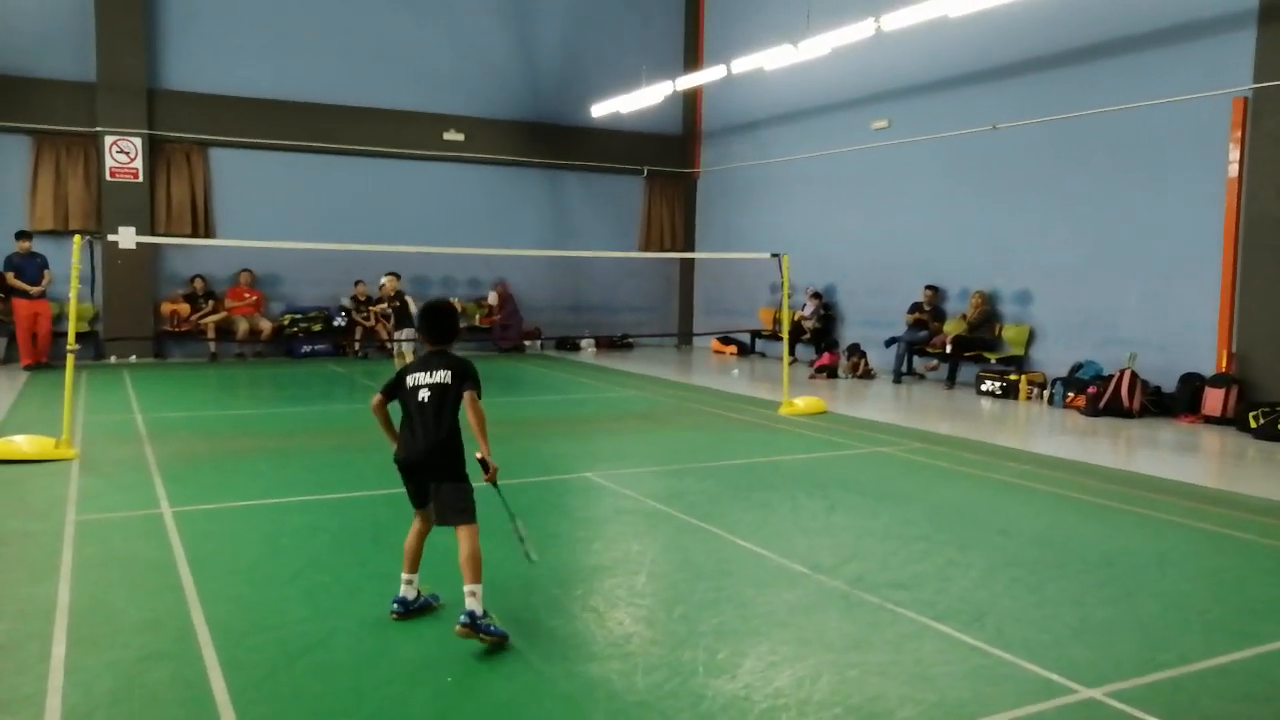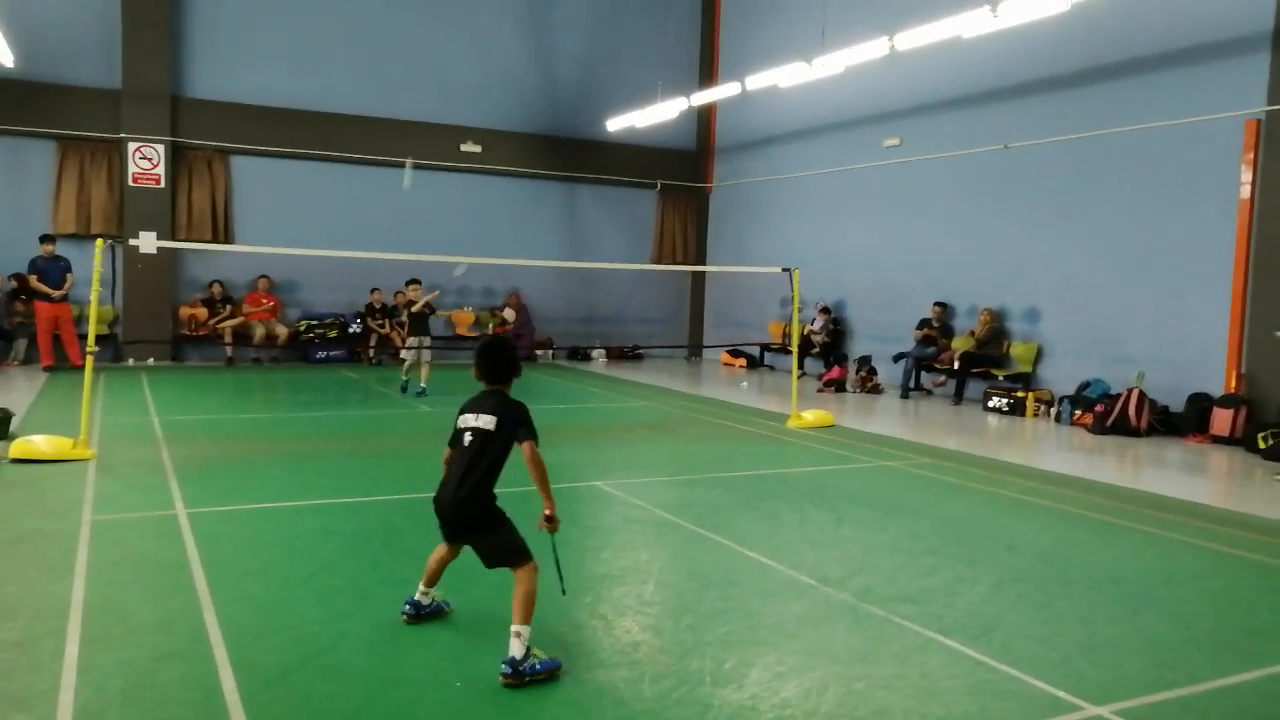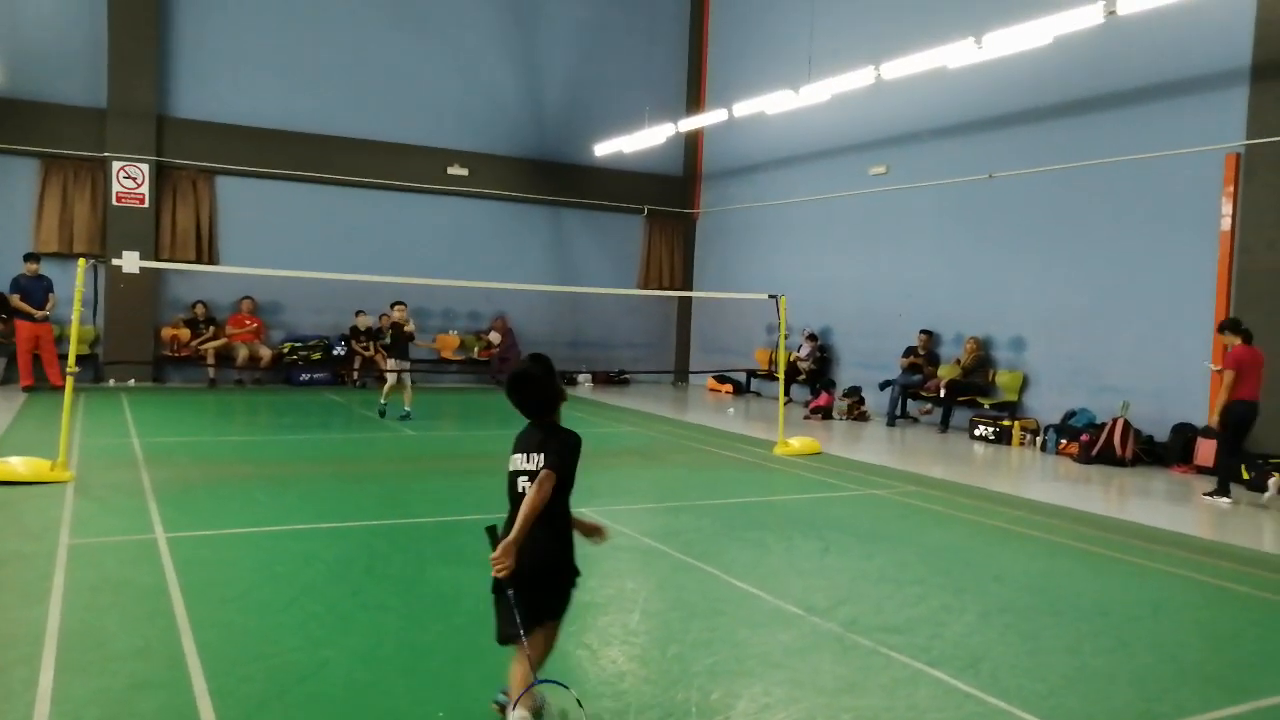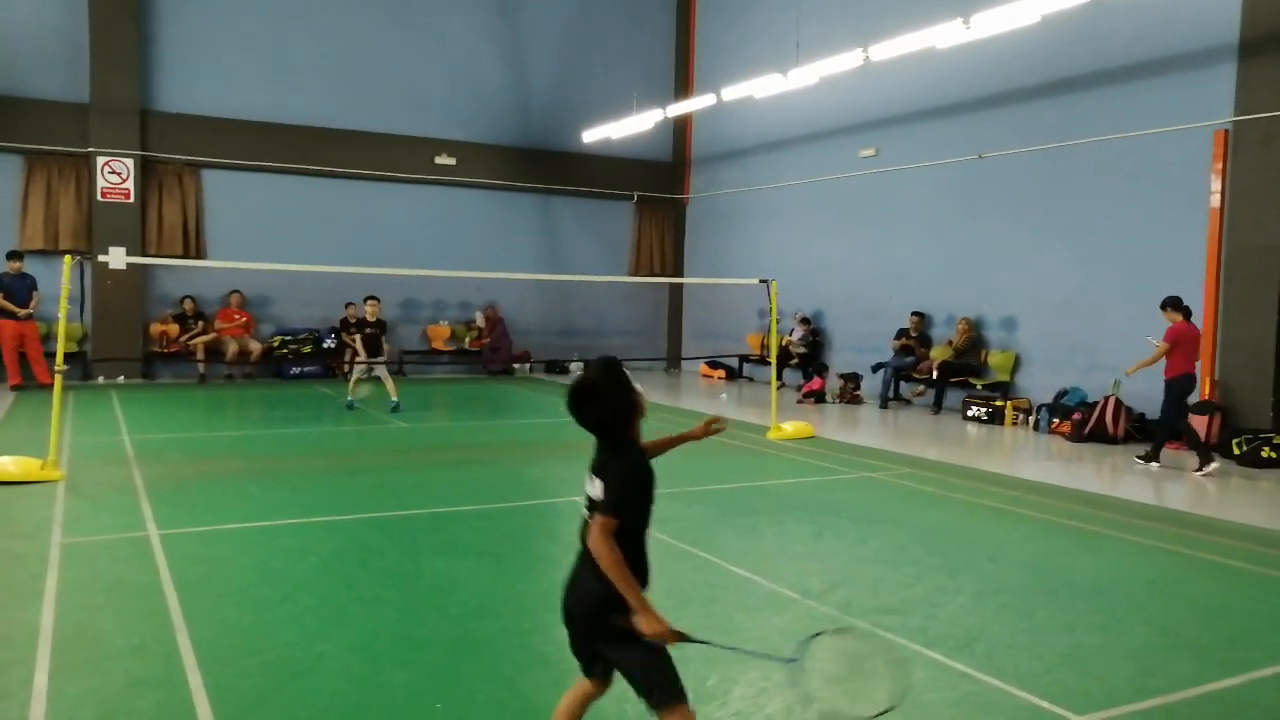
dt=0.4s
person 1, frame 1
left shoulder: (408, 370)
right shoulder: (461, 366)
left elbow: (377, 405)
right elbow: (472, 405)
left wrist: (398, 443)
right wrist: (485, 452)
left hip: (410, 458)
right hip: (444, 459)
left knee: (424, 517)
right knee: (467, 530)
left ankle: (407, 596)
right ankle: (474, 613)
person 1, frame 2
left shoulder: (468, 407)
right shoulder: (513, 410)
right elbow: (531, 454)
right wrist: (549, 506)
left hip: (445, 498)
right hip: (476, 505)
left knee: (451, 545)
right knee: (526, 570)
left ankle: (420, 601)
right ankle: (517, 659)
person 1, frame 3
left shoulder: (521, 440)
right shoulder: (566, 440)
right elbow: (543, 488)
left wrist: (578, 523)
right wrist: (513, 540)
left hip: (515, 561)
right hip: (549, 558)
left knee: (525, 649)
right knee: (545, 627)
person 1, frame 4
left shoulder: (610, 448)
right shoulder: (628, 463)
right elbow: (597, 537)
left wrist: (690, 435)
right wrist: (642, 608)
left hip: (581, 601)
right hip: (611, 608)
left knee: (593, 682)
